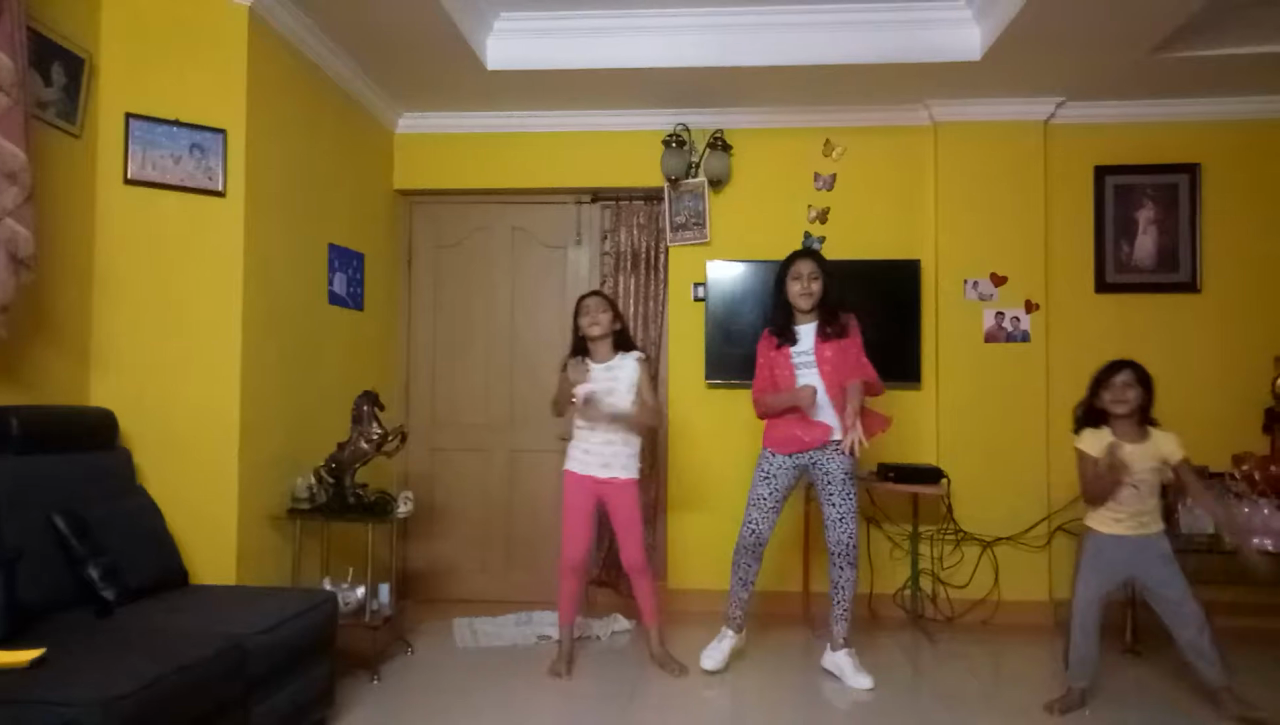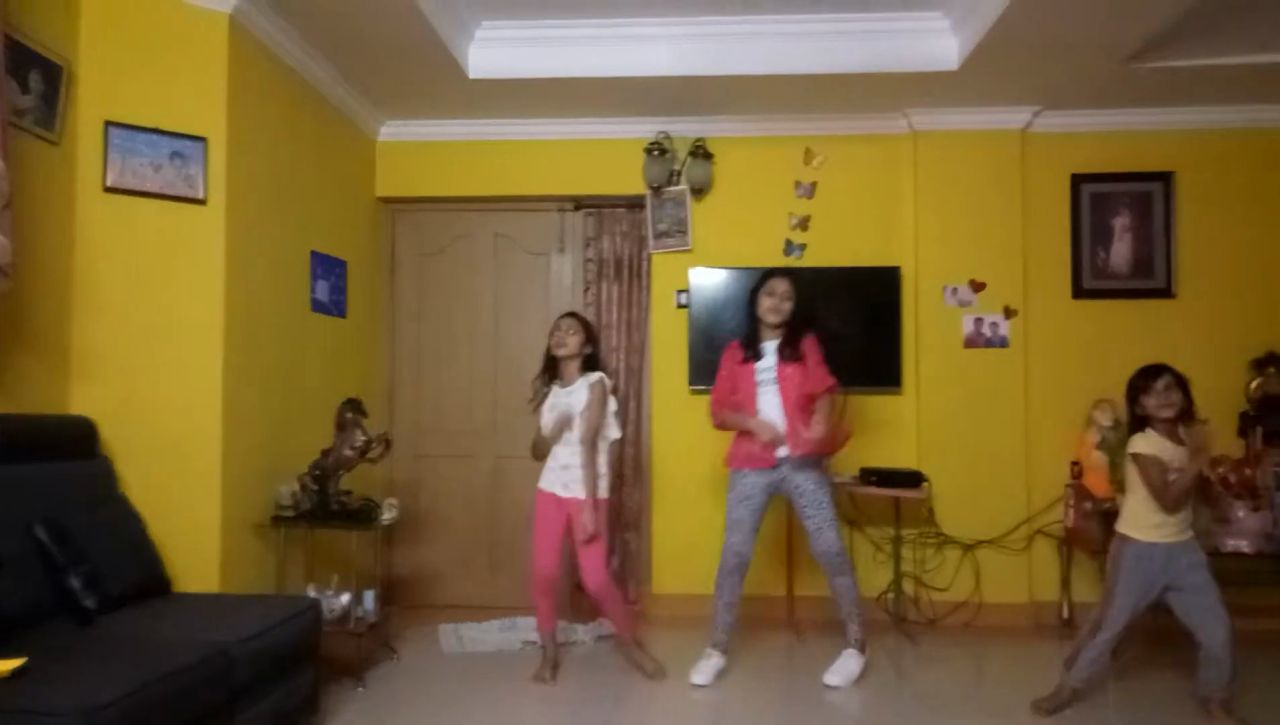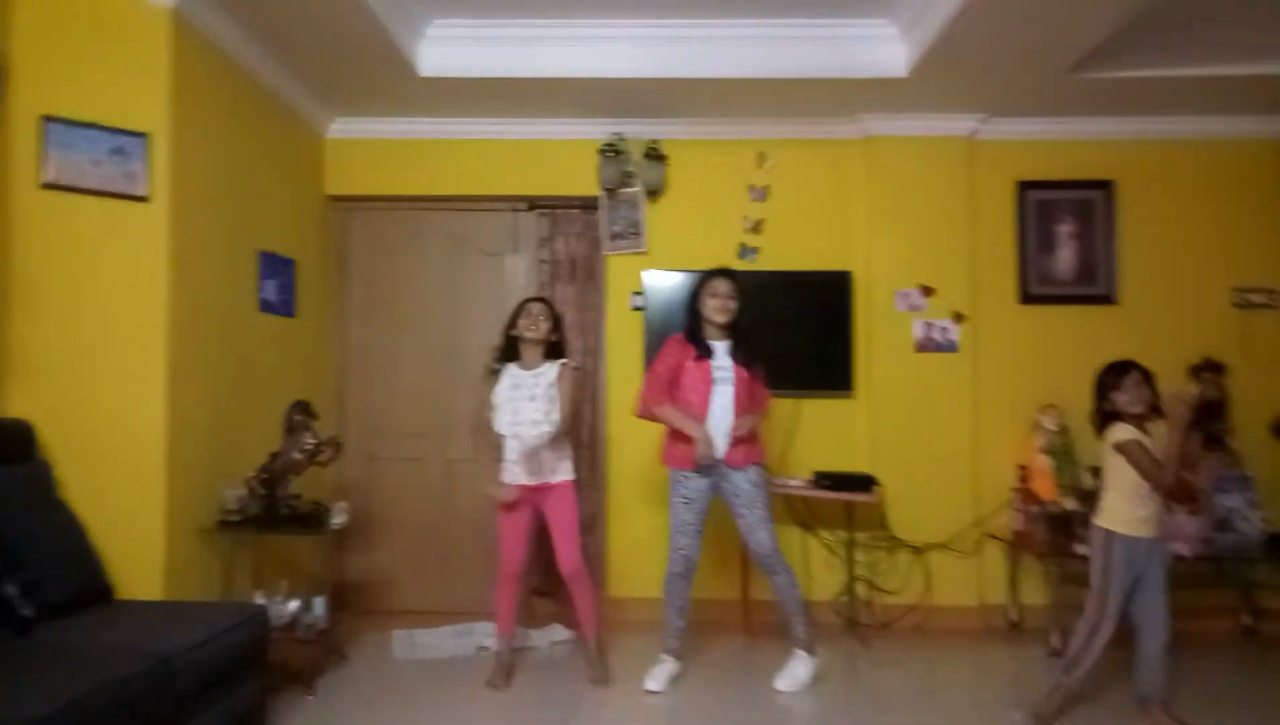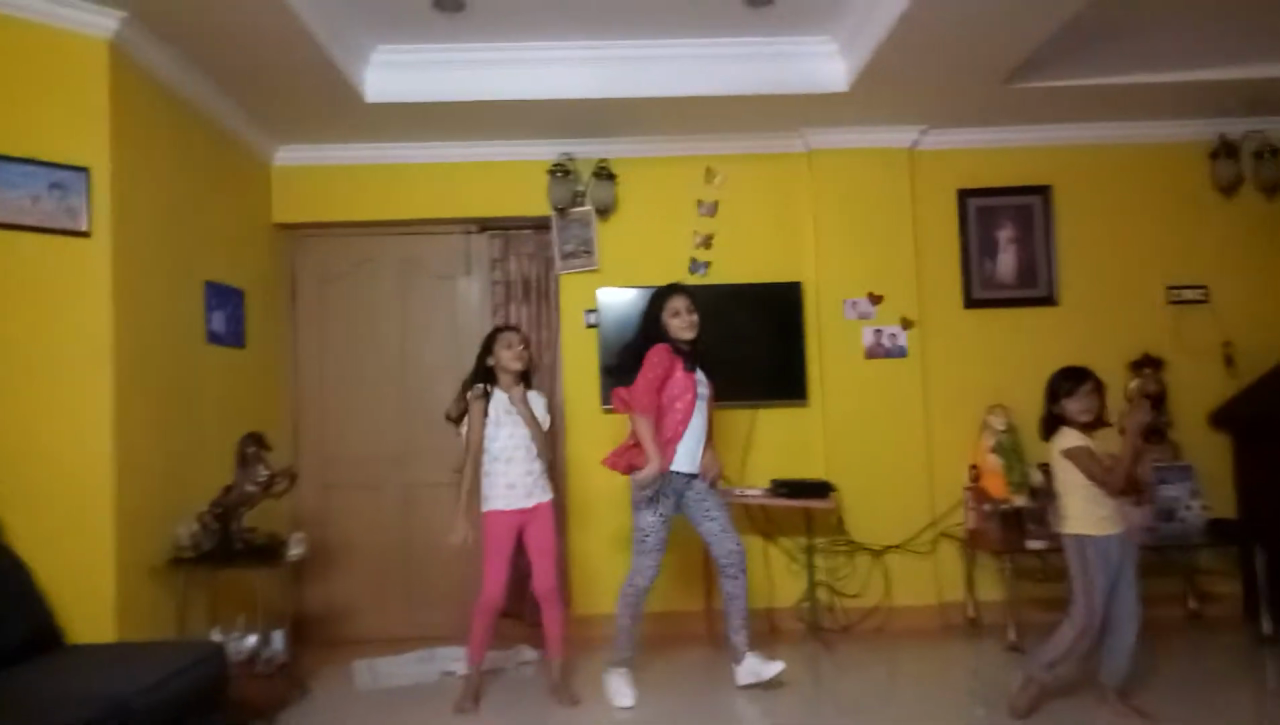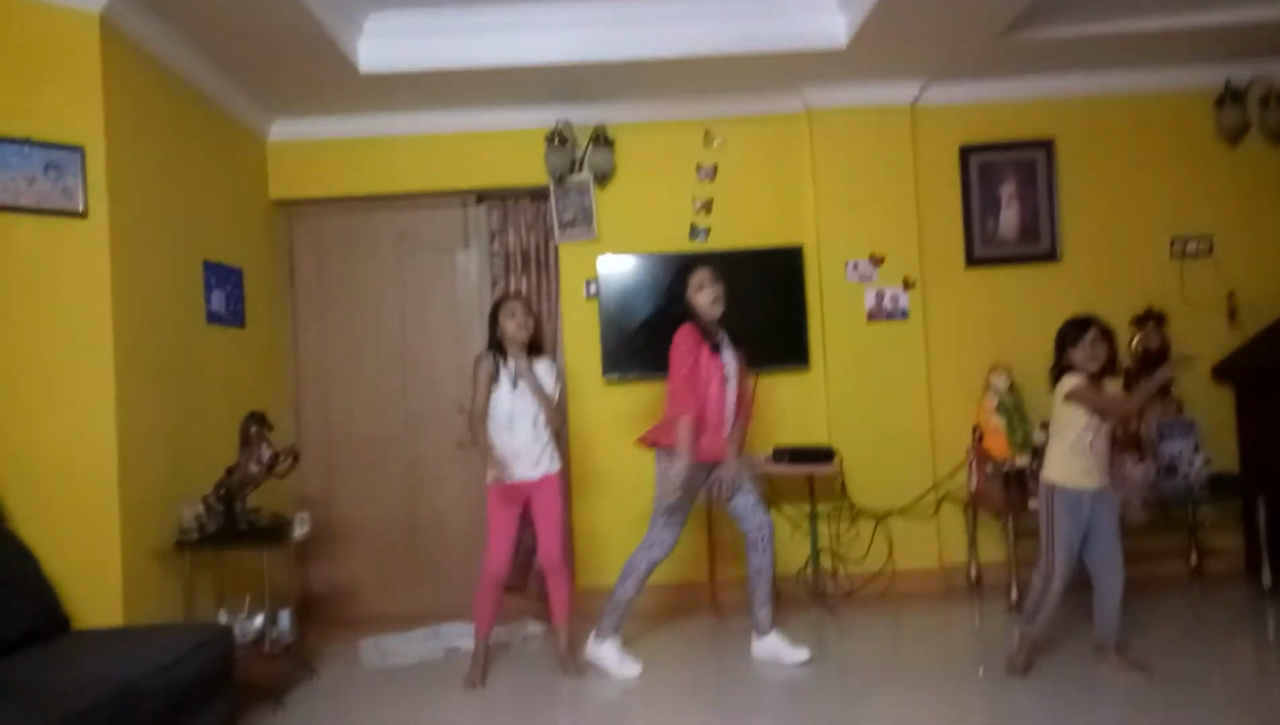
dt=0.2s
person 1, frame 1
left shoulder: (842, 326)
right shoulder: (771, 339)
left elbow: (856, 376)
right elbow: (761, 402)
left wrist: (853, 418)
right wrist: (793, 397)
left hip: (834, 447)
right hip: (782, 448)
left knee: (844, 544)
right knee: (752, 535)
left ankle: (838, 649)
right ankle: (732, 629)
person 1, frame 2
left shoulder: (804, 345)
right shoulder: (736, 352)
left elbow: (820, 392)
right elbow: (718, 412)
left wrist: (820, 422)
right wrist: (753, 424)
left hip: (802, 461)
right hip: (751, 465)
left knee: (830, 550)
right knee: (735, 556)
left ankle: (854, 646)
right ankle: (716, 651)
person 1, frame 3
left shoulder: (744, 353)
right shoulder: (679, 347)
left elbow: (758, 404)
right elbow: (650, 401)
left wrist: (751, 421)
right wrist: (693, 429)
left hip: (741, 464)
right hip: (690, 466)
left knee: (765, 550)
right knee: (681, 559)
left ankle: (803, 648)
right ankle: (669, 656)
person 1, frame 4
left shoulder: (696, 364)
right shoulder: (661, 354)
right elbow: (639, 402)
left wrist: (711, 457)
right wrist: (652, 458)
left hip: (695, 476)
right hip: (661, 476)
left knee: (731, 555)
right knee: (645, 569)
left ankle: (744, 658)
right ankle: (619, 667)
person 1, frame 5
left shoulder: (726, 343)
right shoulder: (688, 336)
left elbow: (739, 404)
right elbow: (682, 399)
left wrist: (732, 455)
right wrist: (680, 462)
left hip: (721, 457)
right hip: (685, 454)
left knee: (760, 529)
right knee: (659, 544)
left ankle: (764, 636)
right ankle: (604, 637)
person 2, frame 1
left shoulder: (635, 362)
right shoulder: (575, 366)
left elbow: (652, 417)
right elbow: (558, 409)
left wrist: (607, 414)
right wrist: (567, 389)
left hip: (622, 476)
right hip: (580, 472)
left knee: (636, 560)
right knee: (573, 558)
left ankle: (656, 645)
right ankle: (565, 645)
person 2, frame 2
left shoulder: (596, 384)
right shoulder: (548, 391)
left elbow: (590, 442)
right elbow: (537, 452)
left wrist: (589, 507)
right wrist: (551, 434)
left hip: (589, 494)
right hip: (550, 492)
left knee: (596, 581)
right knee: (544, 574)
left ankle: (631, 645)
right ankle: (549, 652)
person 2, frame 3
left shoulder: (562, 370)
right shoulder: (502, 374)
left elbow: (565, 424)
right elbow: (492, 432)
left wrist: (542, 447)
right wrist: (497, 481)
left hip: (557, 480)
right hip: (515, 482)
left knee: (572, 566)
right knee: (510, 568)
left ankle: (593, 651)
right ankle: (504, 655)
person 2, frame 4
left shoulder: (536, 400)
right shoulder: (480, 396)
left elbow: (545, 453)
right elbow: (471, 456)
left wrist: (526, 413)
right wrist: (462, 515)
left hip: (538, 503)
right hip: (497, 507)
left knee: (547, 588)
right knee: (492, 595)
left ankle: (557, 674)
right ankle: (472, 679)
person 2, frame 5
left shoulder: (545, 367)
right shoulder: (489, 364)
left elbow: (556, 424)
right elbow: (476, 418)
left wrist: (533, 382)
right wrist: (492, 461)
left hip: (546, 475)
right hip: (507, 477)
left knee: (553, 561)
right knee: (496, 566)
left ankle: (563, 645)
right ankle: (480, 651)
person 3, frame 1
left shoulder: (1164, 441)
right shoulder: (1091, 440)
left elbow: (1197, 490)
right elbow: (1093, 498)
left wrist: (1235, 532)
right wrist: (1108, 470)
left hip: (1150, 542)
right hip: (1103, 542)
left knee: (1188, 617)
right knee: (1083, 615)
left ankle: (1223, 691)
right ankle: (1077, 688)
person 3, frame 2
left shoulder: (1189, 440)
right shoulder: (1144, 444)
left elbow: (1192, 493)
right elbow: (1169, 501)
right wrist: (1197, 460)
left hip: (1182, 548)
right hip: (1138, 547)
left knee: (1216, 627)
right knee: (1111, 622)
right ankle: (1069, 686)
person 3, frame 3
left shoulder: (1146, 434)
right shoulder: (1121, 435)
left elbow: (1174, 487)
right elbow: (1165, 483)
right wrist: (1177, 428)
left hip: (1150, 541)
right hip: (1117, 538)
left knee: (1155, 626)
right knee: (1101, 618)
right ankle: (1063, 687)
person 3, frame 4
left shoulder: (1087, 440)
right shoulder: (1068, 440)
left elbow: (1122, 485)
right elbow: (1113, 483)
left wrist: (1133, 441)
right wrist: (1132, 433)
left hip: (1117, 538)
right hip: (1087, 541)
left knee: (1126, 618)
right knee: (1087, 620)
left ankle: (1112, 690)
right ankle: (1037, 679)
person 3, frame 5
left shoulder: (1099, 389)
right shoulder: (1071, 385)
right elbow: (1125, 410)
right wrist: (1161, 375)
left hip: (1099, 493)
right hip: (1064, 491)
left knee: (1111, 572)
right knee: (1056, 569)
left ankle: (1110, 646)
right ankle: (1028, 637)
